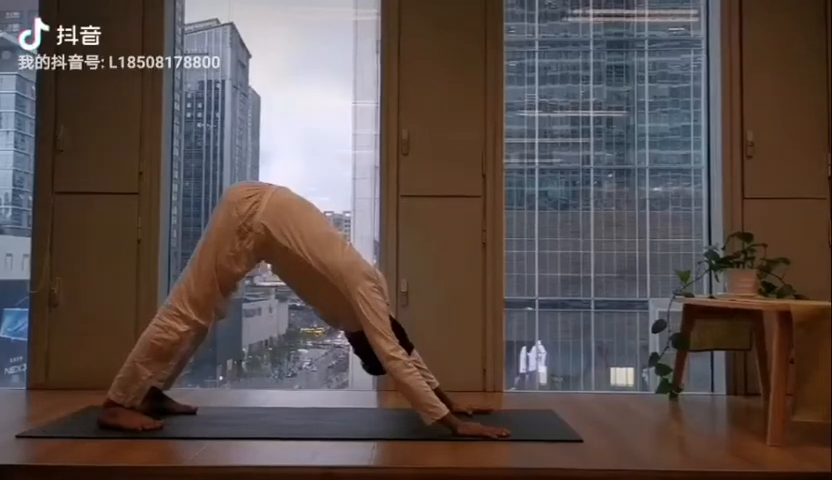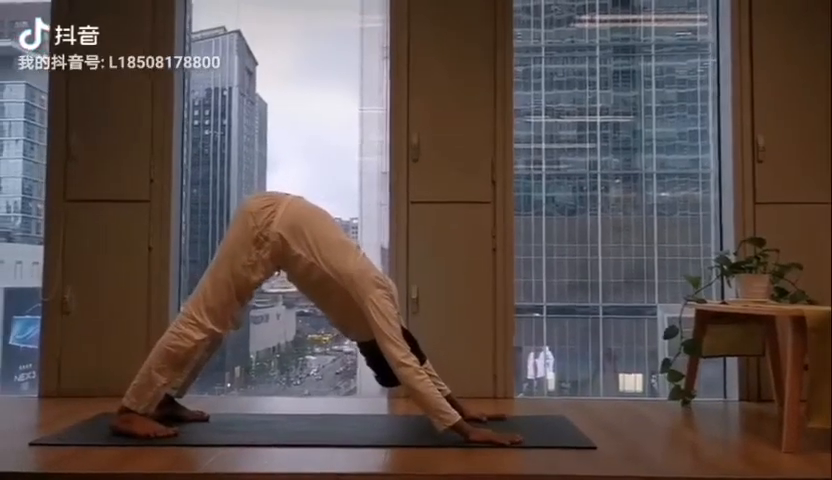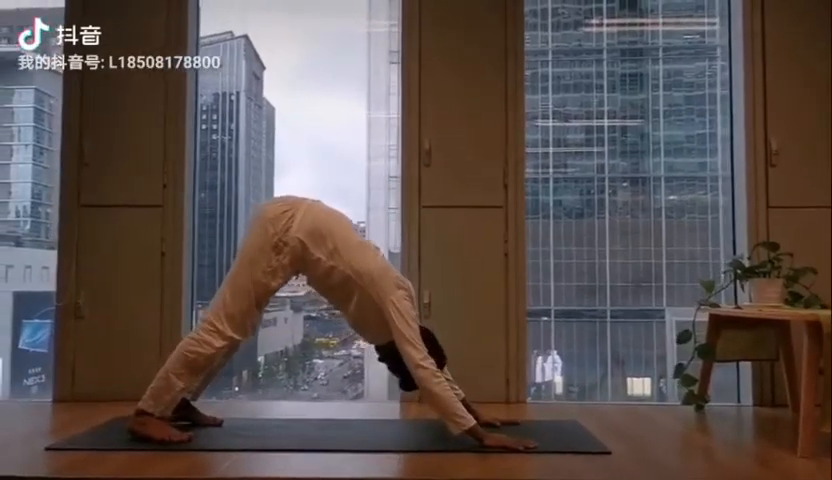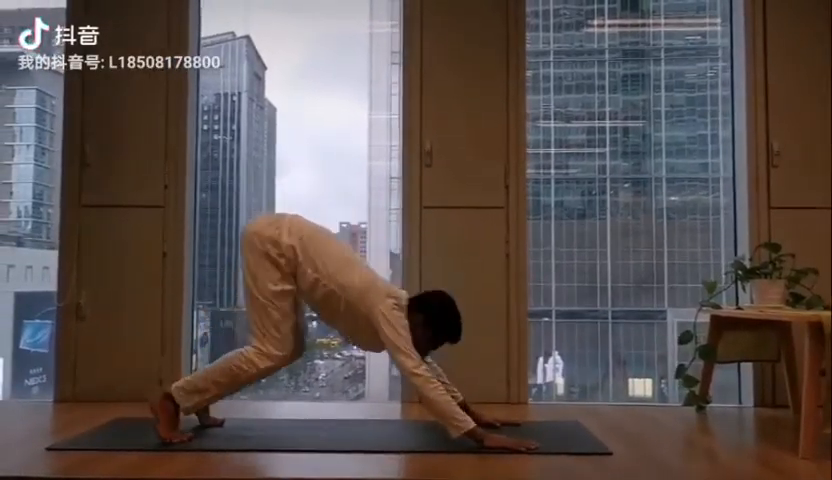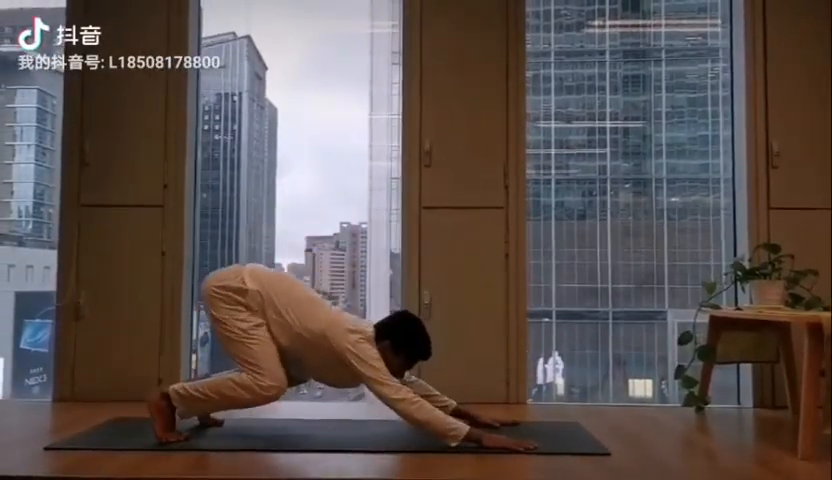
dt=1s
person 1, frame 1
left shoulder: (368, 290)
right shoulder: (362, 289)
left elbow: (403, 352)
right elbow: (395, 359)
left wrist: (449, 404)
right wrist: (452, 423)
left hip: (260, 214)
right hip: (251, 214)
left knee: (198, 312)
right knee: (190, 311)
left ankle: (149, 394)
right ankle: (119, 403)
person 1, frame 2
left shoulder: (378, 300)
right shoulder: (374, 297)
left elbow: (416, 360)
right elbow: (406, 366)
left wrist: (462, 410)
right wrist: (464, 429)
left hip: (277, 223)
right hip: (267, 223)
left knee: (213, 321)
right knee: (204, 319)
left ankle: (163, 400)
right ankle: (132, 410)
person 1, frame 3
left shoulder: (396, 302)
right shoulder: (394, 299)
left elbow: (430, 366)
right elbow: (424, 370)
left wrist: (474, 414)
right wrist: (479, 434)
left hip: (293, 225)
right hip: (286, 227)
left knee: (232, 326)
right knee: (224, 325)
left ankle: (179, 402)
right ankle: (147, 413)
person 1, frame 4
left shoulder: (397, 309)
right shoulder: (388, 311)
left elbow: (426, 366)
right elbow: (417, 374)
left wrist: (469, 412)
right wrist: (478, 435)
left hip: (285, 239)
right hip: (273, 239)
left knee: (291, 348)
right knee: (272, 351)
left ankle: (198, 397)
right ankle: (173, 401)
person 1, frame 5
left shoulder: (367, 340)
right shoulder: (357, 346)
left elbow: (408, 386)
right elbow: (401, 399)
left wrist: (467, 414)
right wrist: (475, 437)
left hip: (250, 287)
right hip: (232, 289)
left knee: (294, 373)
right knee: (268, 385)
left ankle: (195, 402)
right ankle: (170, 400)
